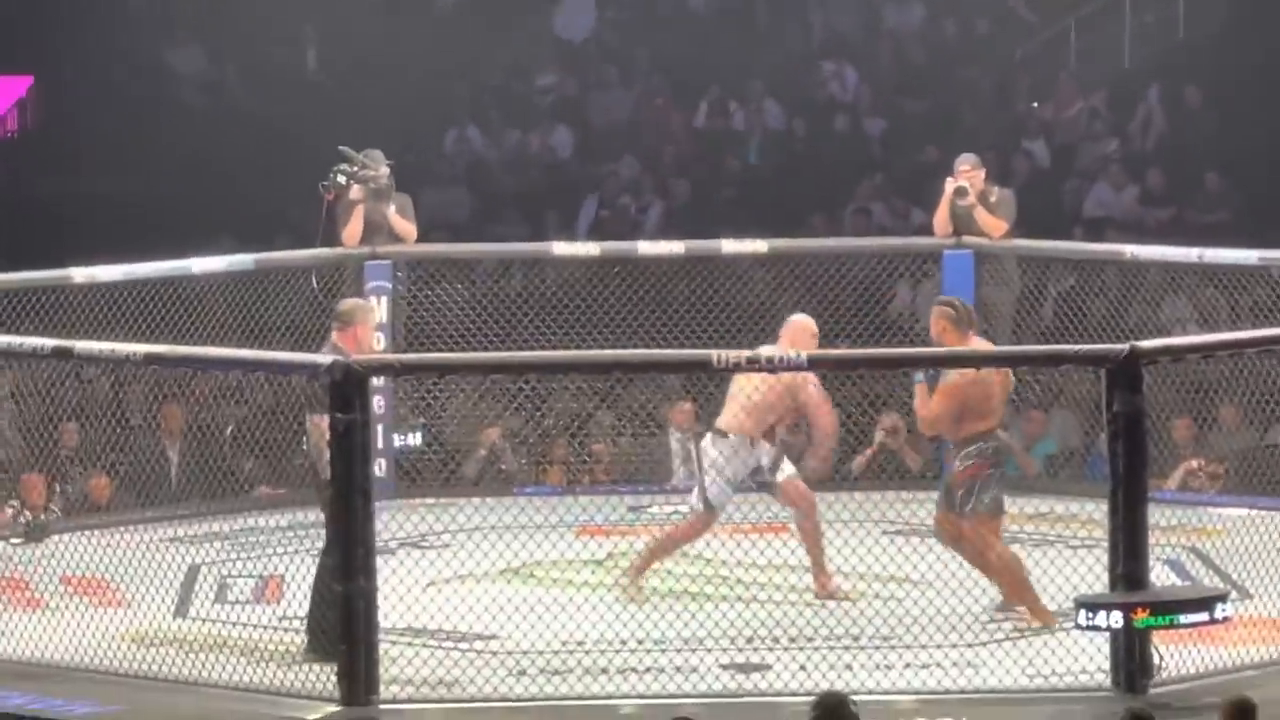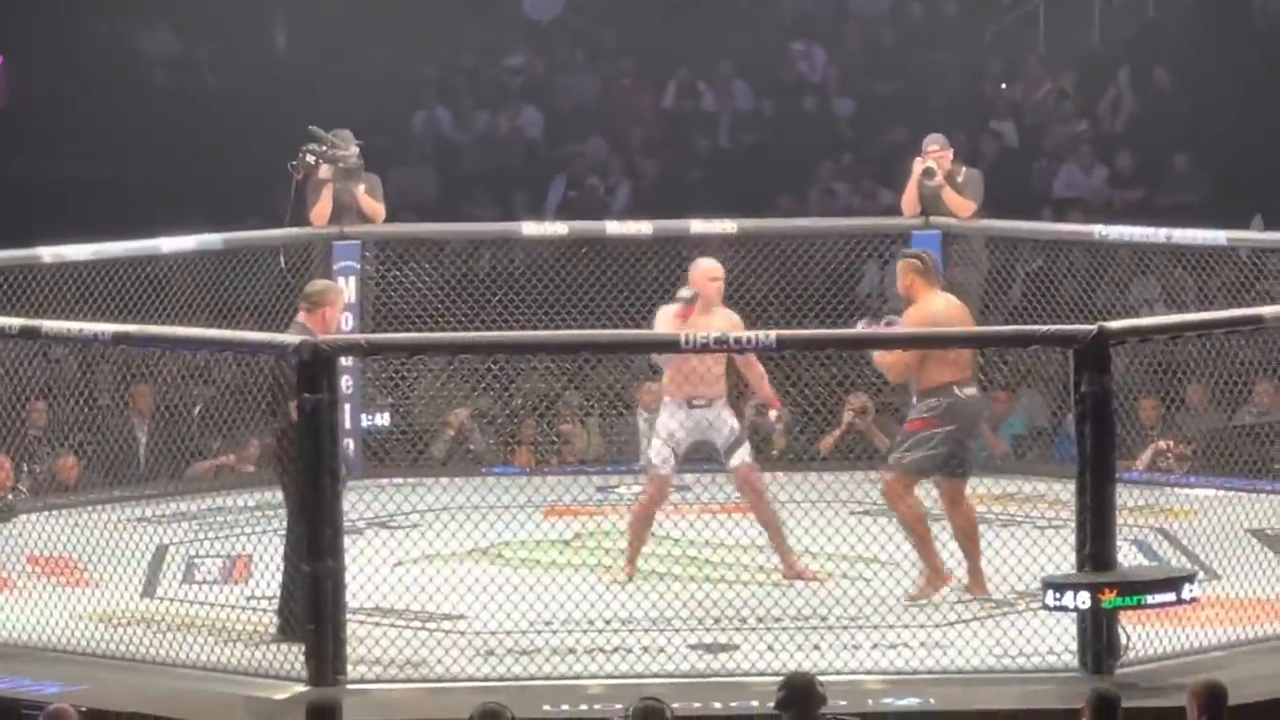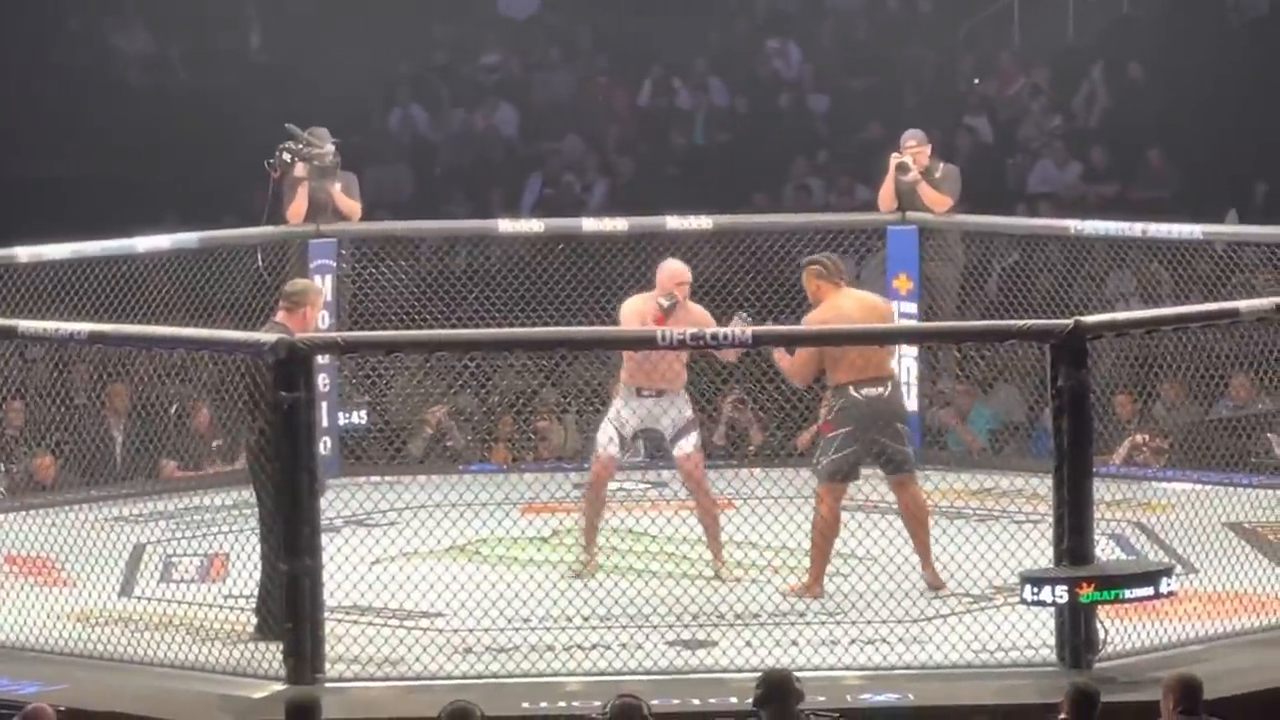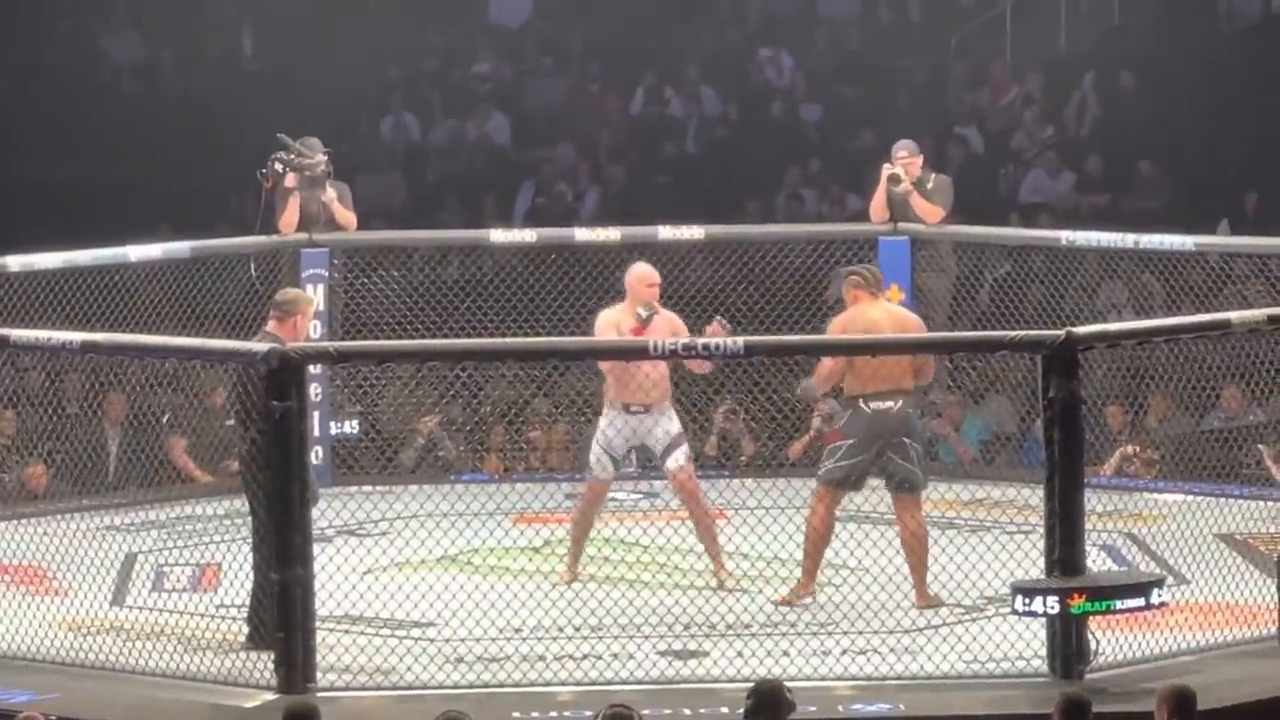
dt=0.5s
person 1, frame 1
left shoulder: (343, 363)
right elbow: (318, 424)
right wrist: (330, 475)
left knee: (339, 551)
left ankle: (322, 636)
right ankle: (326, 640)
person 1, frame 2
left shoulder: (300, 341)
right elbow: (300, 408)
left hip: (297, 451)
right hip: (300, 453)
left knee: (303, 533)
right knee: (307, 535)
left ankle: (296, 614)
right ankle: (294, 622)
person 1, frame 3
left shoulder: (265, 338)
left hip: (264, 449)
right hip: (278, 454)
left knee: (276, 534)
right knee: (284, 537)
left ankle: (274, 614)
right ankle: (272, 621)
person 1, frame 4
left shoulder: (256, 348)
left hip: (258, 461)
right hip: (271, 465)
left knee: (269, 545)
right knee: (276, 547)
left ankle: (265, 624)
right ankle: (264, 631)
person 2, frame 1
left shoulder: (960, 375)
right shoulder: (983, 347)
left elbow: (928, 426)
right elbow: (1006, 386)
left wrist: (921, 382)
left hip: (977, 454)
right hip: (972, 450)
left knee: (984, 539)
right knee: (947, 528)
left ankle: (1039, 612)
right ankle: (1012, 592)
person 2, frame 2
left shoulder: (919, 315)
right shoulder: (956, 307)
left elbow: (896, 371)
left hip: (938, 407)
right hip: (964, 401)
left knee: (894, 485)
right knee: (954, 496)
left ankle: (934, 570)
right ankle: (976, 579)
person 2, frame 3
left shoulder: (818, 319)
right shoulder: (880, 304)
left elbow: (799, 377)
left wrist: (775, 346)
left hip: (849, 405)
right hip: (887, 398)
left knee: (828, 495)
right knee: (906, 484)
left ankle: (814, 582)
right ankle: (928, 567)
person 2, frame 4
left shoulder: (845, 322)
right shoulder: (914, 322)
left elbow: (830, 373)
right elbow: (926, 375)
left wrist: (811, 389)
left hip: (860, 415)
right hip: (901, 415)
left knee: (823, 500)
right knee: (909, 507)
left ankle: (805, 584)
right ankle: (922, 591)
person 3, frame 1
left shoulder: (765, 356)
right shoulder: (798, 372)
right elbow: (826, 421)
right wrist: (820, 458)
left hip: (751, 445)
right hip: (726, 448)
left knee: (805, 501)
right knee: (697, 526)
left ankle: (822, 580)
right ankle: (635, 572)
person 3, frame 2
left shoulder: (729, 319)
right shoulder: (670, 313)
left elbow: (749, 363)
right elbow: (661, 358)
left wrist: (772, 400)
right wrist: (682, 316)
left hip: (717, 411)
right hip: (677, 411)
left knee: (752, 488)
right knee: (655, 493)
left ankle: (789, 562)
right ankle: (630, 563)
person 3, frame 3
left shoulder: (696, 314)
right shoulder: (634, 307)
left elbow: (728, 353)
right elbow: (632, 355)
right wrist: (659, 320)
left hip: (672, 401)
right hip: (631, 399)
left knee: (696, 478)
right knee: (598, 475)
left ankle: (718, 559)
right ankle: (588, 551)
person 3, frame 4
left shoulder: (670, 321)
right shoulder: (609, 318)
left elbow: (699, 365)
right elbow: (608, 366)
right wrist: (636, 331)
left hip: (660, 415)
right hip: (619, 415)
left knee: (689, 489)
right knee: (593, 494)
left ankle: (718, 565)
right ankle: (572, 564)
